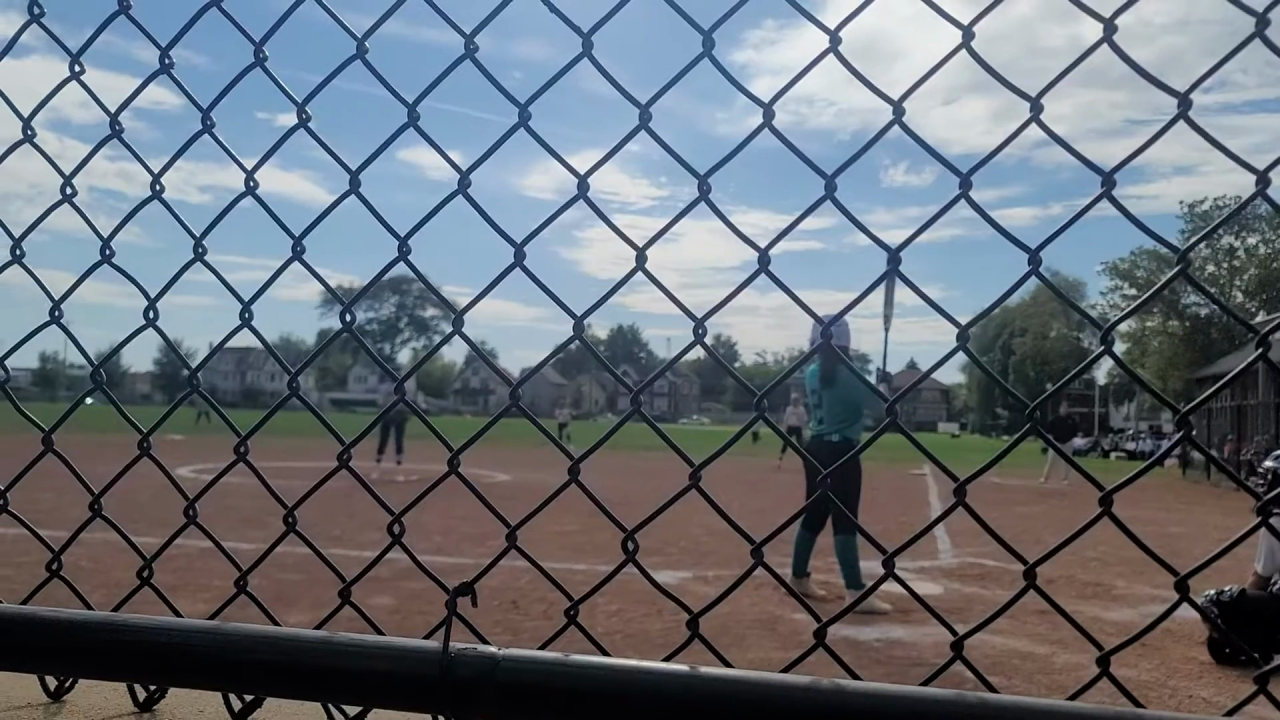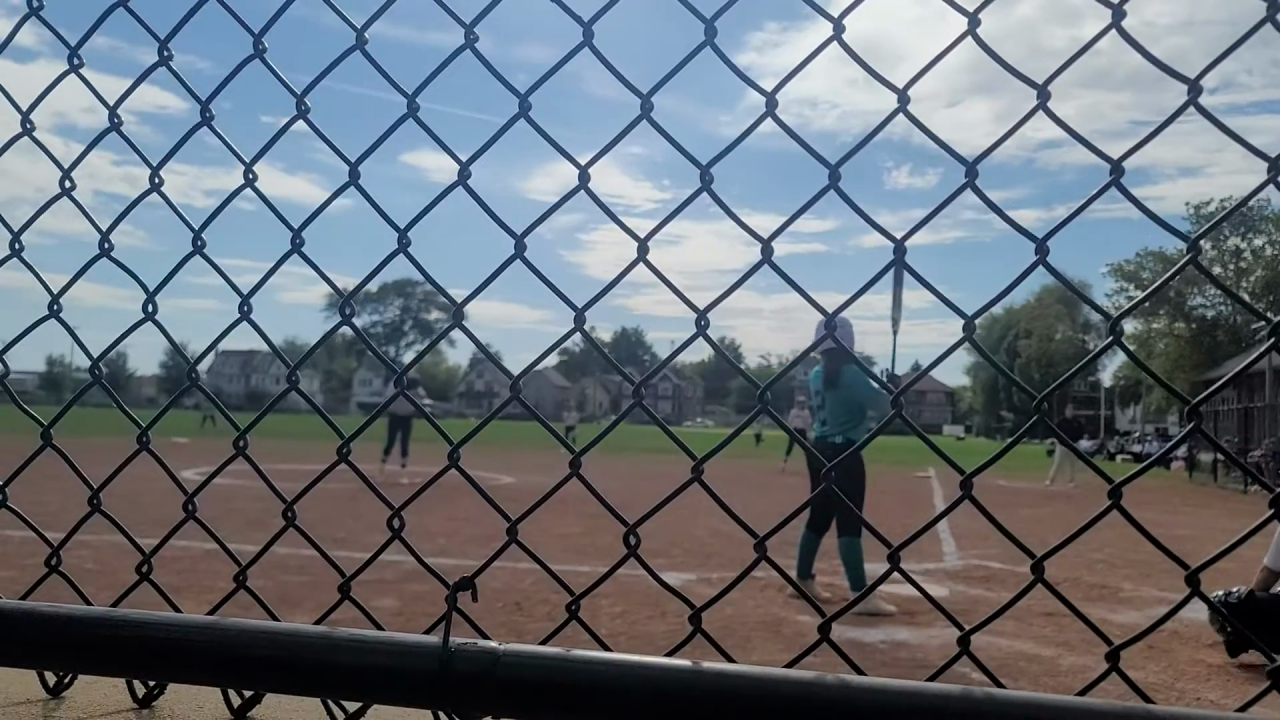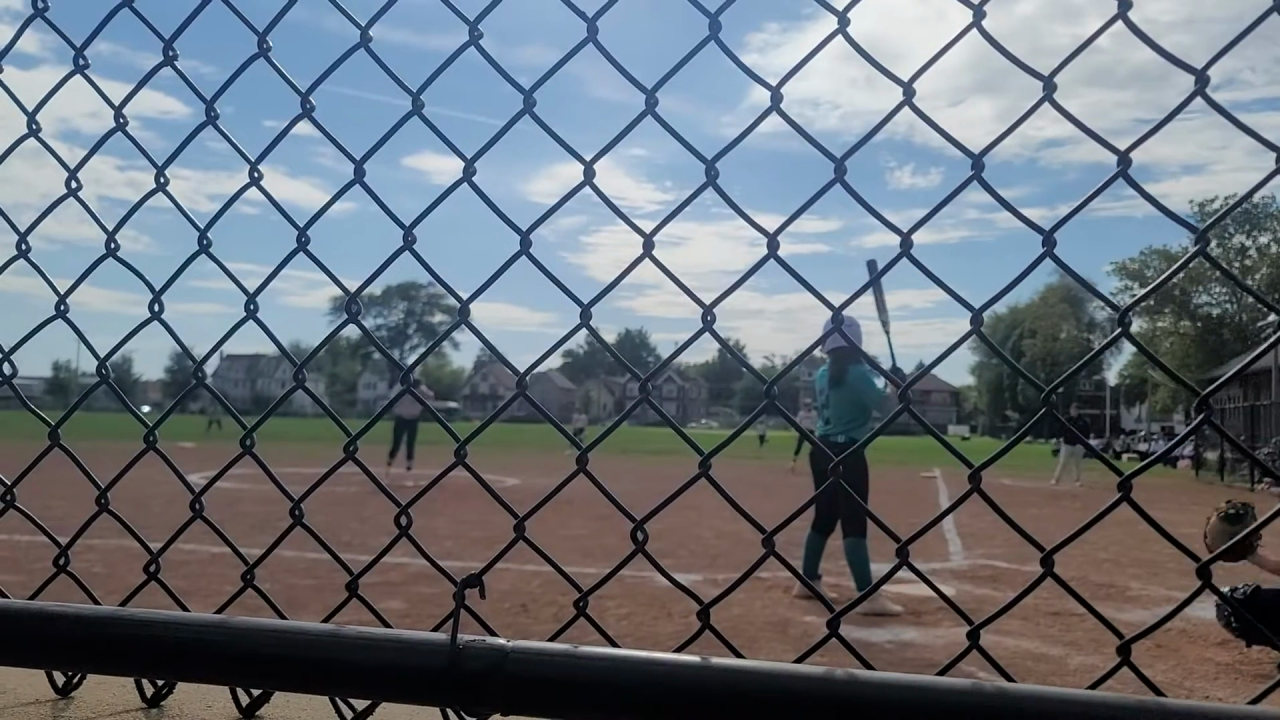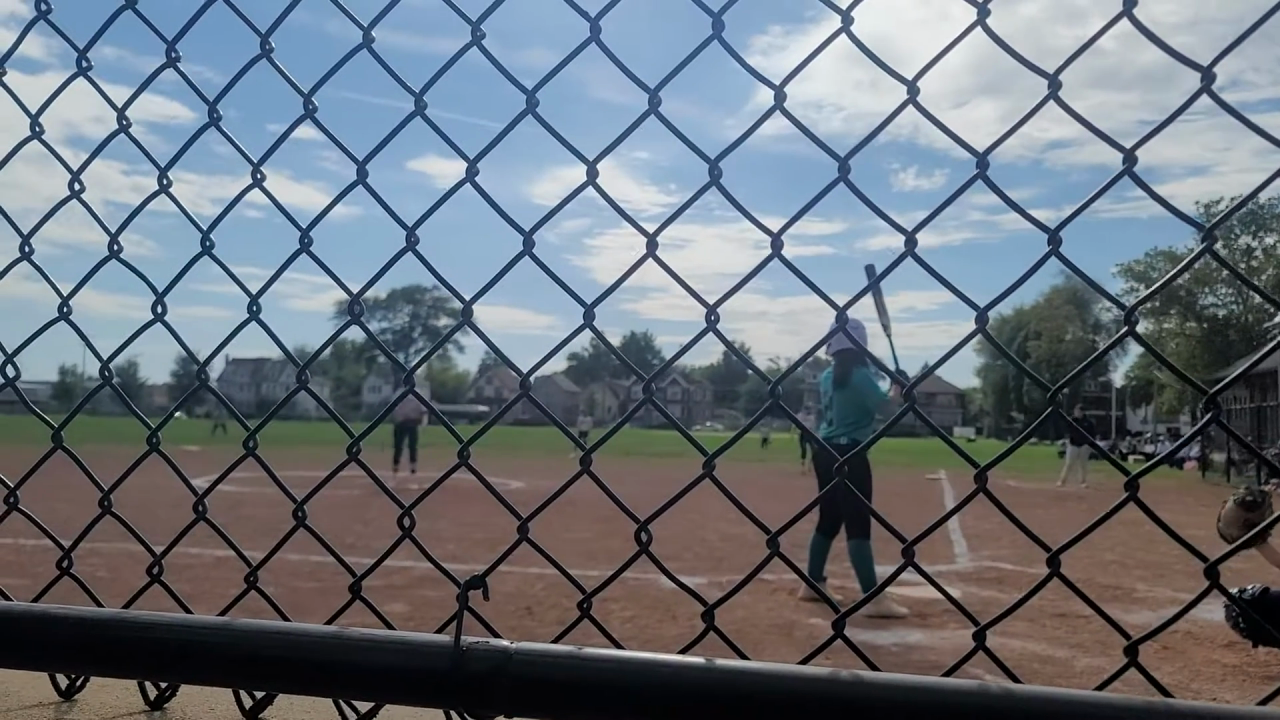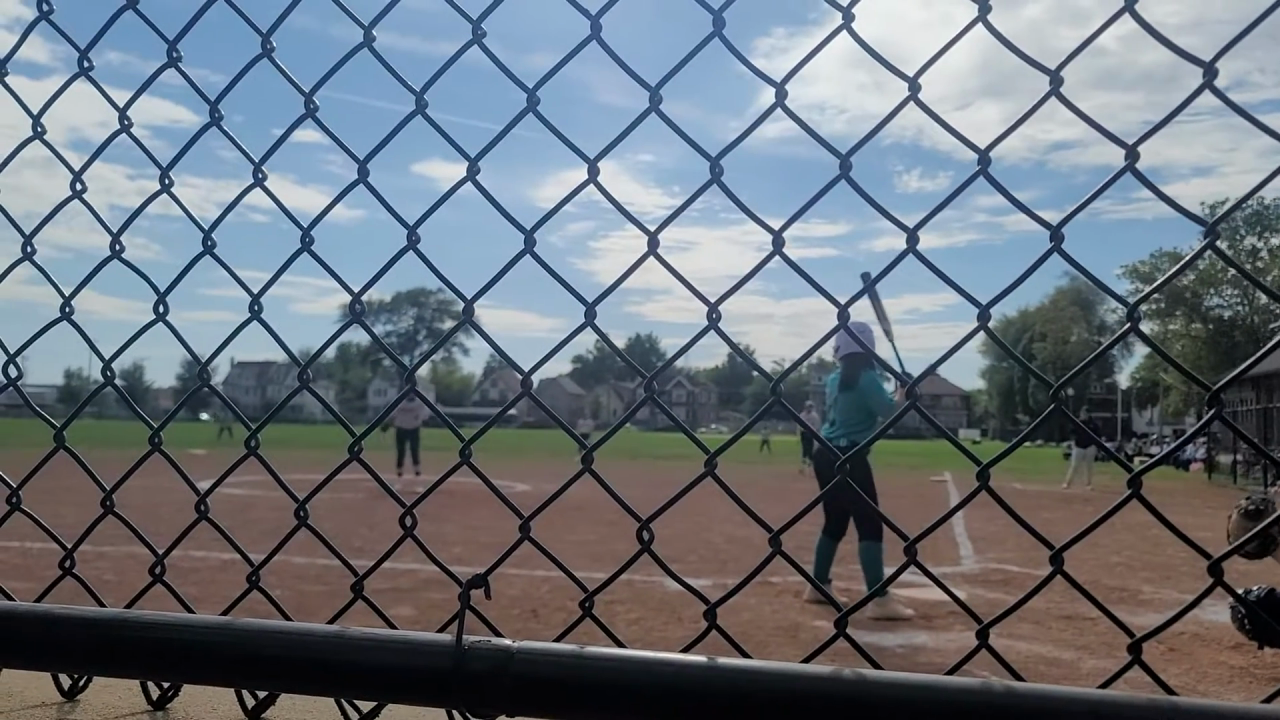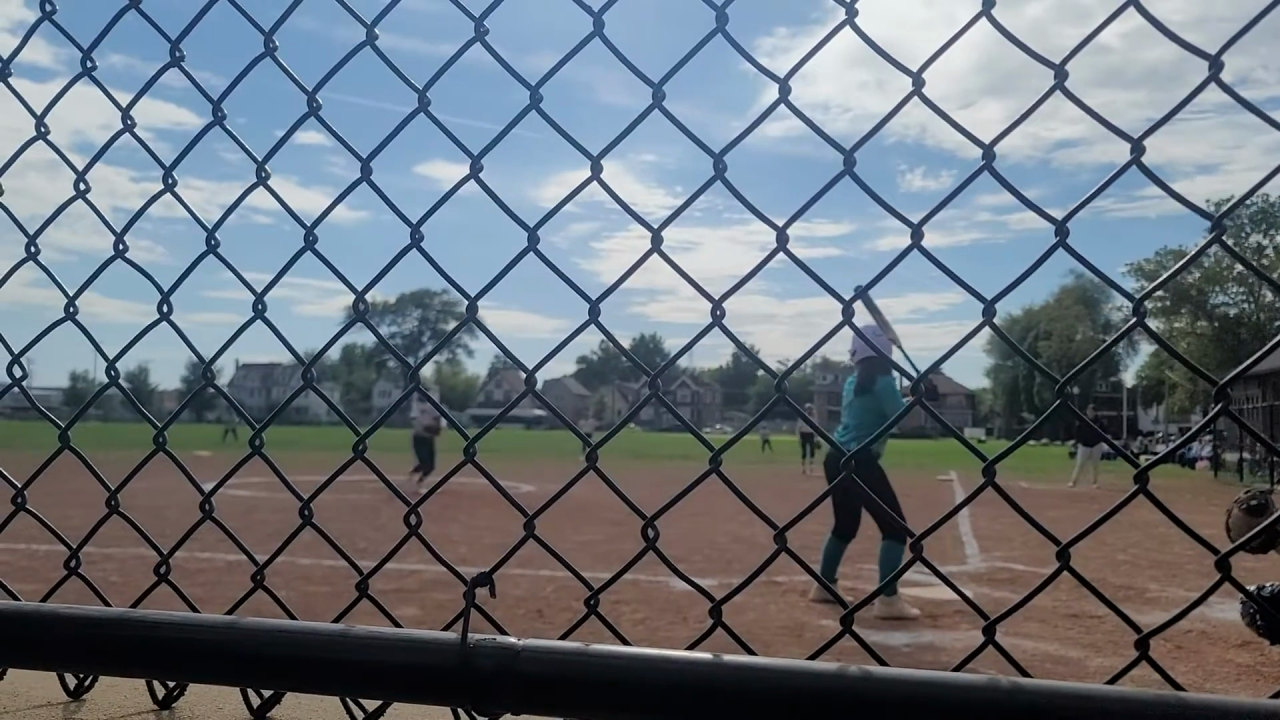
dt=0.4s
person 1, frame 1
left shoulder: (813, 373)
right shoulder: (846, 373)
right elbow: (876, 403)
left wrist: (871, 386)
left hip: (816, 448)
right hip: (840, 451)
left knee: (814, 514)
right knee: (845, 520)
left ankle: (798, 578)
right ankle: (856, 593)
person 1, frame 2
left shoulder: (817, 375)
right shoulder: (851, 373)
right elbow: (880, 405)
left wrist: (877, 387)
right wrist: (891, 386)
left hip: (820, 450)
right hip: (844, 453)
left knee: (819, 516)
right knee: (849, 521)
left ankle: (803, 580)
right ankle: (862, 596)
person 1, frame 3
left shoulder: (823, 373)
right shoulder: (857, 372)
right elbow: (882, 404)
left hip: (823, 451)
right hip: (846, 453)
left knee: (824, 518)
right knee: (854, 522)
left ankle: (808, 582)
right ankle: (868, 597)
person 1, frame 4
left shoulder: (828, 376)
right shoulder: (860, 374)
right elbow: (885, 407)
right wrist: (898, 387)
left hip: (826, 453)
right hip: (849, 455)
left knee: (829, 520)
right knee: (858, 524)
left ankle: (813, 584)
right ankle: (874, 598)
person 1, frame 5
left shoulder: (834, 378)
right shoulder: (866, 377)
right elbow: (890, 412)
right wrist: (904, 390)
left hip: (826, 455)
right hip: (849, 458)
left knee: (835, 523)
right knee: (869, 525)
left ankle: (818, 587)
right ankle: (880, 600)
person 1, frame 6
left shoulder: (852, 382)
right shoulder: (881, 381)
left hip: (837, 459)
right hip: (860, 462)
left knee: (845, 526)
right knee: (894, 526)
left ankle: (823, 586)
right ankle: (888, 599)
